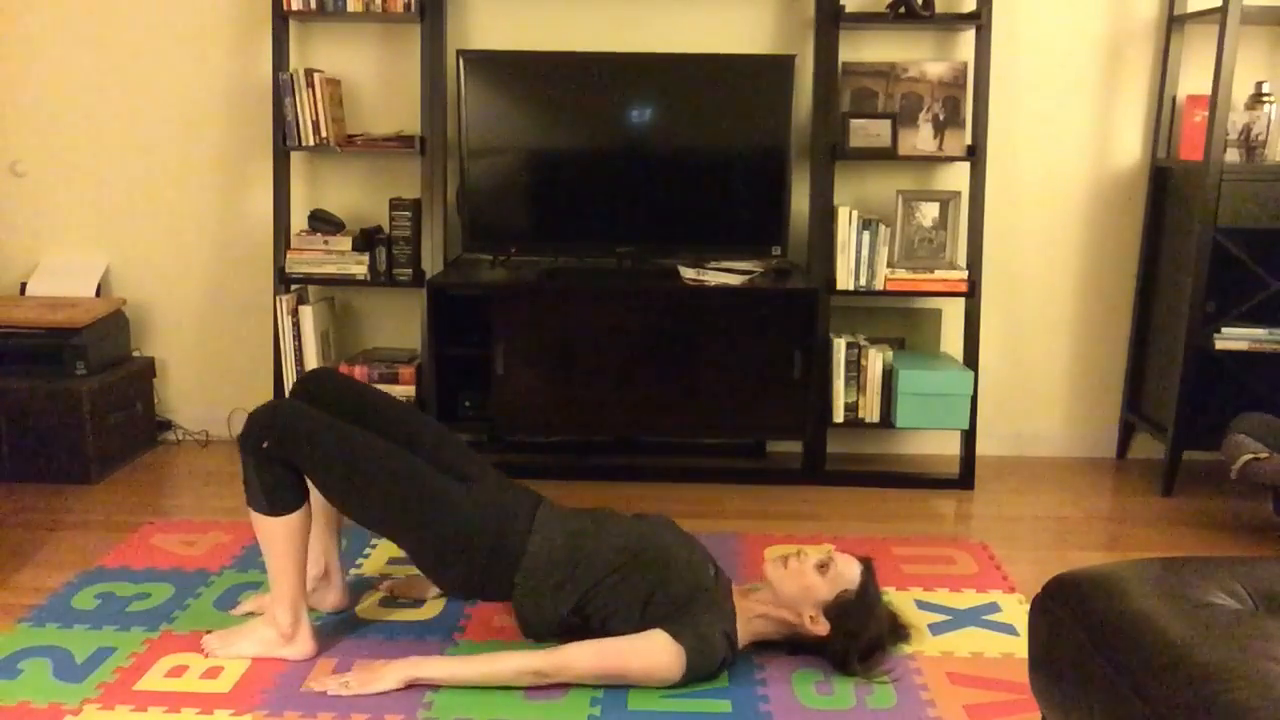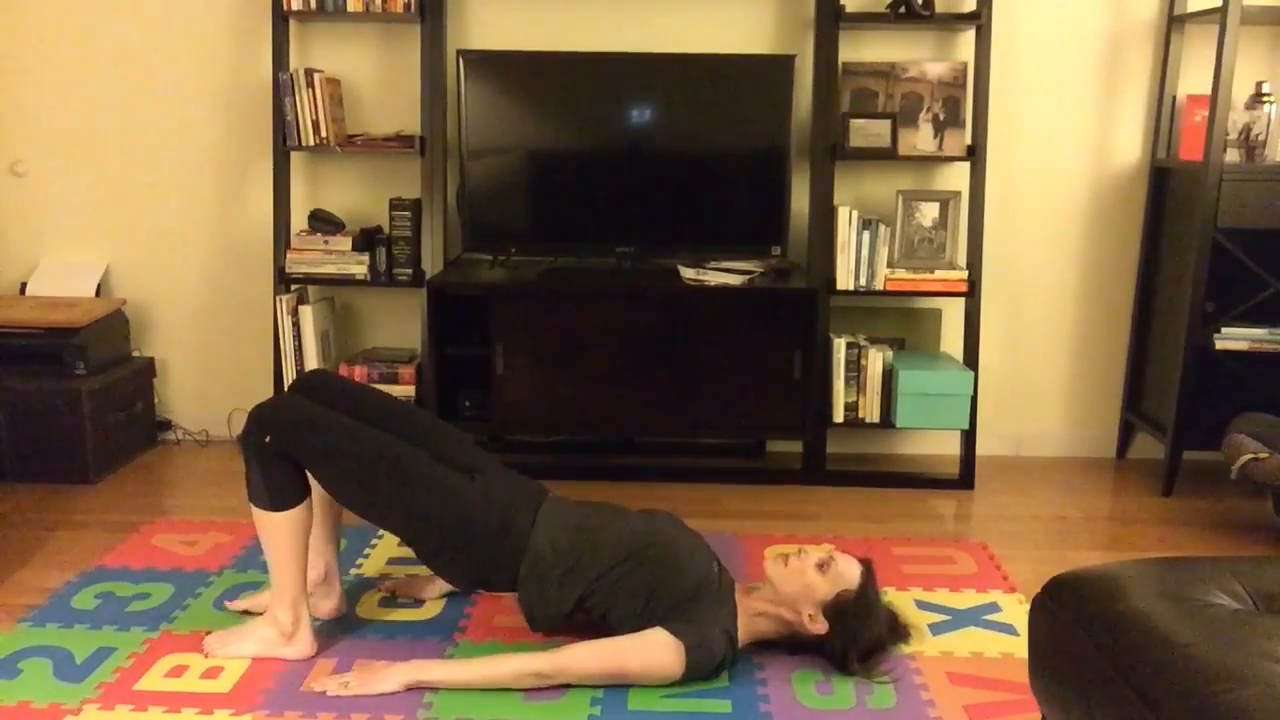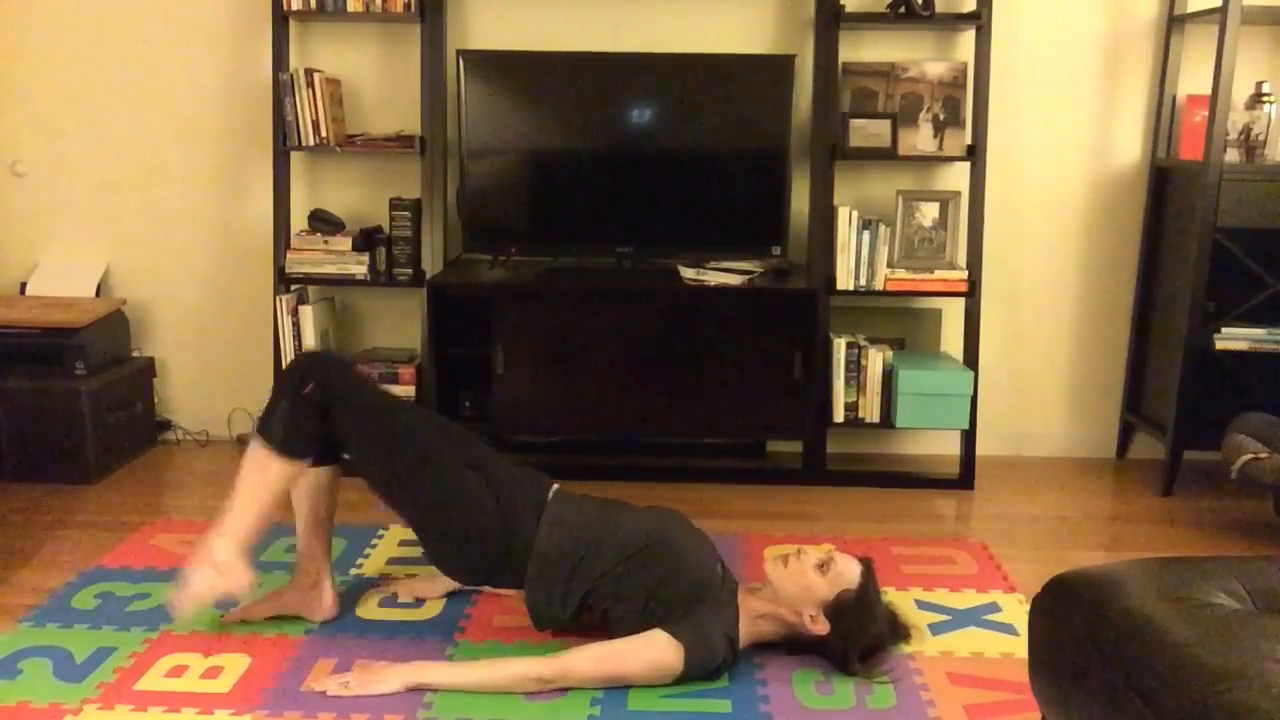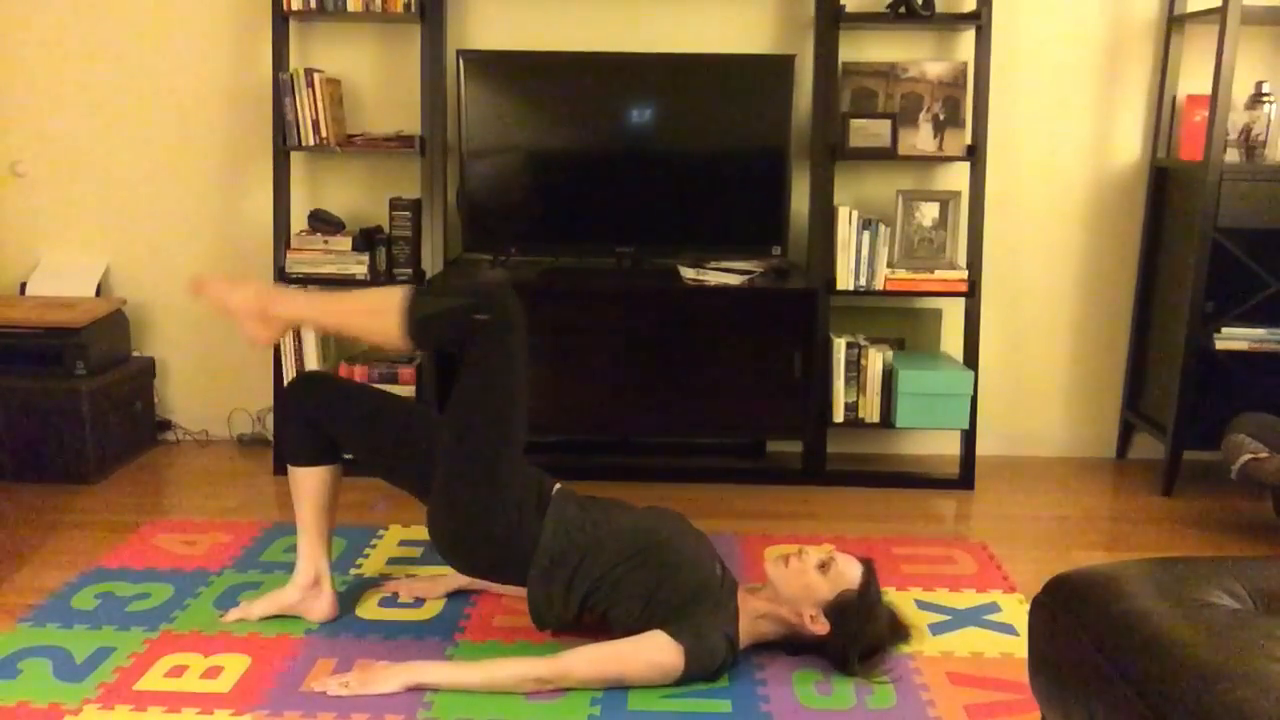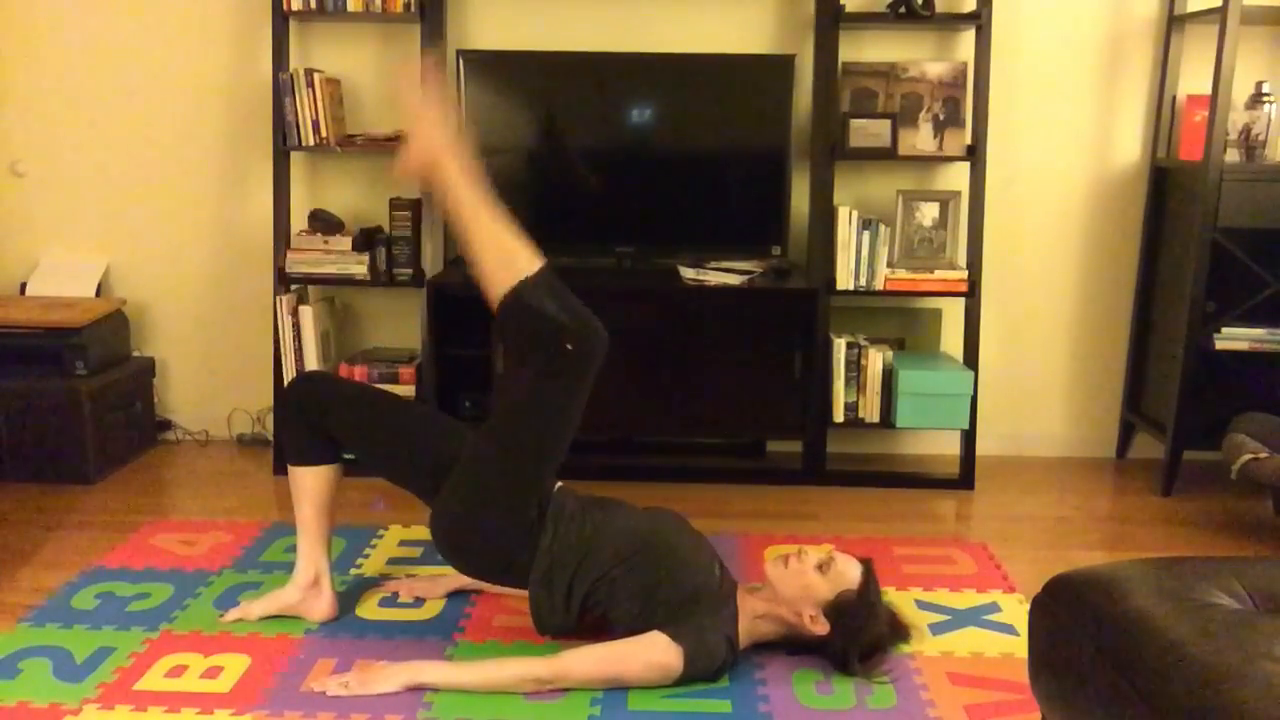
dt=0.4s
person 1, frame 1
left shoulder: (704, 646)
right shoulder: (714, 586)
left elbow: (551, 669)
left wrist: (409, 669)
left hip: (483, 542)
right hip: (507, 514)
left knee: (270, 432)
right knee: (320, 390)
left ankle: (286, 629)
right ankle: (322, 581)
person 1, frame 2
left shoulder: (707, 642)
right shoulder: (714, 583)
left elbow: (553, 669)
right elbow: (608, 562)
left wrist: (410, 674)
left hip: (489, 534)
right hip: (513, 503)
left knee: (272, 428)
right knee: (314, 390)
left ankle: (287, 628)
right ankle: (320, 585)
person 1, frame 3
left shoulder: (711, 642)
right shoulder: (718, 588)
left elbow: (556, 671)
left wrist: (414, 672)
left hip: (492, 537)
right hip: (533, 508)
left knee: (310, 379)
right knee: (327, 399)
left ankle: (225, 562)
right ankle: (311, 583)
person 1, frame 4
left shoulder: (709, 643)
right shoulder: (717, 591)
left elbow: (553, 674)
left wrist: (413, 671)
left hip: (499, 530)
right hip: (527, 514)
left knee: (489, 307)
right knee: (312, 396)
left ankle: (285, 307)
right ankle: (310, 585)
person 1, frame 5
left shoulder: (709, 643)
right shoulder: (716, 590)
left elbow: (553, 672)
left wrist: (415, 673)
left hip: (496, 537)
right hip: (523, 526)
left knee: (572, 340)
left ankle: (446, 166)
right ankle: (310, 587)
